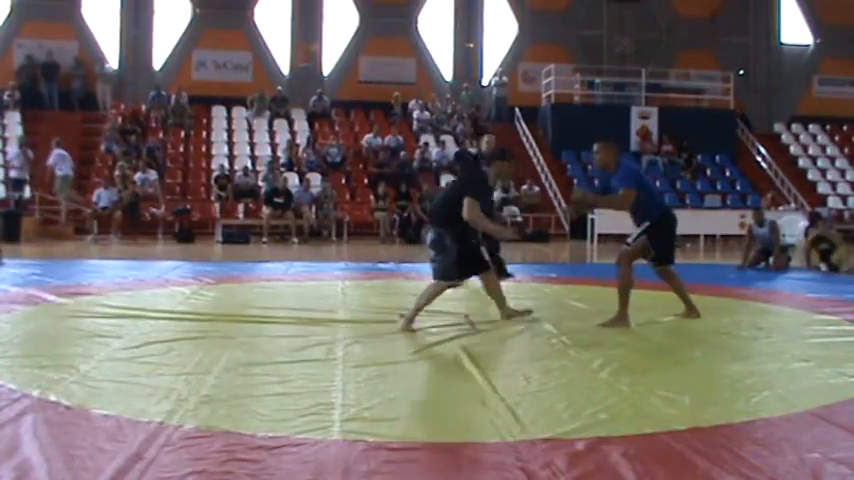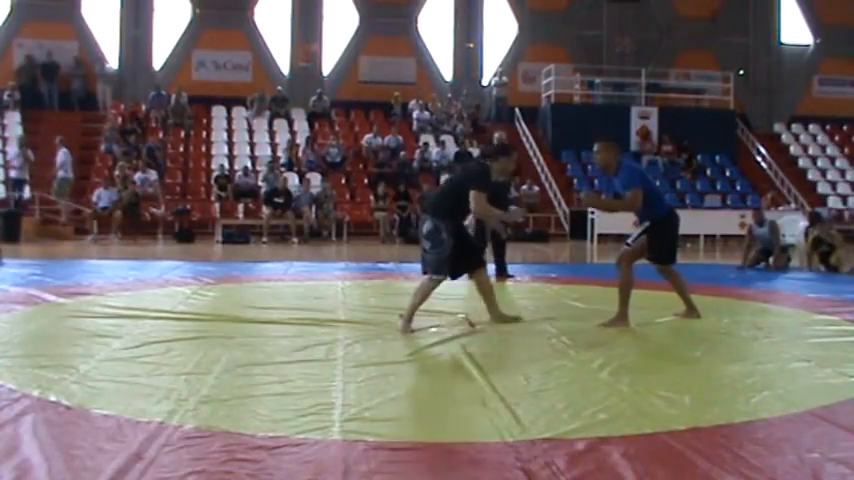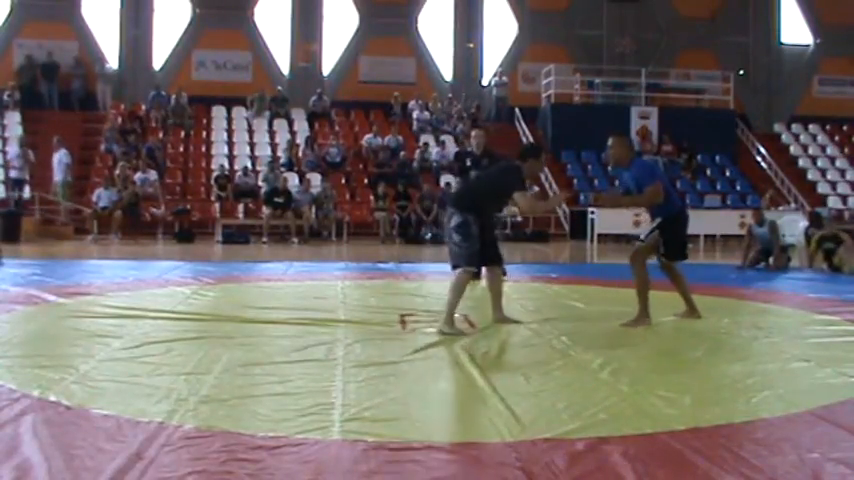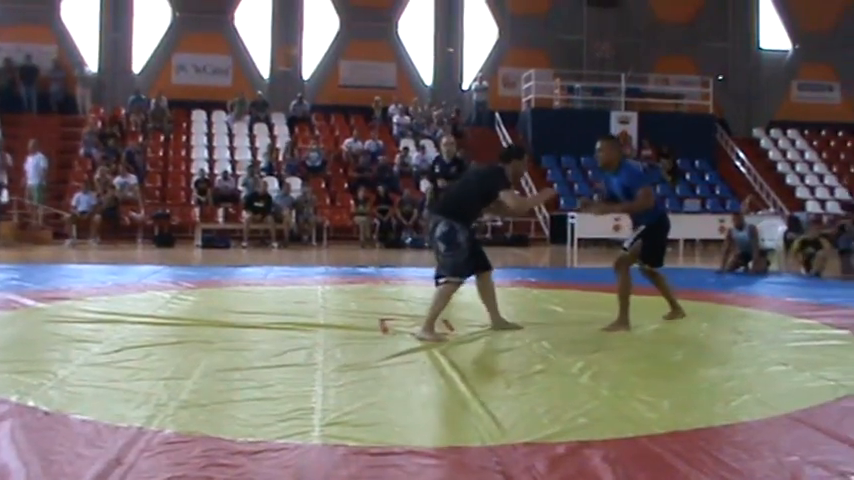
dt=0.5s
person 1, frame 1
left shoulder: (483, 182)
right shoulder: (477, 180)
right elbow: (469, 215)
right wrist: (498, 231)
left hip: (457, 230)
right hip: (441, 229)
left knee: (485, 270)
right knee: (446, 280)
left ankle: (505, 310)
right ankle: (409, 318)
person 1, frame 2
left shoulder: (483, 174)
right shoulder: (480, 174)
left elbow: (479, 208)
right elbow: (476, 208)
left wrist: (495, 221)
right wrist: (507, 216)
left hip: (452, 222)
right hip: (437, 222)
left knee: (477, 265)
right knee: (436, 274)
left ankle: (495, 313)
right ankle: (407, 318)
person 1, frame 3
left shoulder: (510, 172)
right shoulder: (512, 174)
left elbow: (523, 203)
right elbow: (527, 206)
left wrist: (546, 204)
right wrist: (554, 202)
left hip: (477, 215)
right hip: (462, 214)
left knee: (493, 263)
right knee: (467, 267)
left ankle: (498, 313)
right ankle: (447, 321)
person 1, frame 4
left shoulder: (492, 175)
right shoulder: (497, 176)
left elbow: (493, 205)
right elbow: (515, 204)
left wrist: (525, 207)
right wrist: (541, 197)
left hip: (458, 223)
right hip: (447, 223)
left knee: (483, 270)
right knee: (453, 277)
left ankle: (496, 319)
right ankle: (426, 328)
person 2, frame 1
left shoulder: (626, 171)
right shoulder: (610, 176)
left elbow: (623, 203)
right elbow: (595, 202)
left wrist: (588, 197)
right wrist: (581, 200)
left hip: (658, 222)
right hip: (659, 222)
left knee: (624, 260)
right knee: (661, 268)
left ankle: (622, 317)
right ankle: (691, 309)
person 2, frame 2
left shoulder: (627, 172)
right shoulder: (617, 175)
left elbow: (634, 204)
right elbow: (618, 205)
left wrist: (599, 200)
right wrist: (593, 202)
left hip: (659, 222)
right hip: (664, 221)
left knee: (624, 260)
right knee: (664, 267)
left ankle: (622, 317)
right ankle: (691, 309)
person 2, frame 3
left shoulder: (642, 168)
right shoulder: (627, 173)
left elbow: (657, 196)
right elbow: (629, 199)
left wrist: (620, 200)
right wrist: (607, 200)
left hip: (670, 218)
right hip: (670, 218)
left knee: (637, 257)
right knee: (666, 264)
left ankle: (643, 314)
right ankle: (692, 309)
person 2, frame 4
left shoulder: (632, 172)
right shoulder: (611, 176)
left elbow: (647, 200)
right elbow: (611, 201)
left wrist: (615, 209)
right wrist: (592, 205)
left hip: (653, 224)
right hip: (647, 224)
left knee: (622, 264)
right knee: (647, 268)
left ankle: (622, 320)
right ankle: (676, 309)
